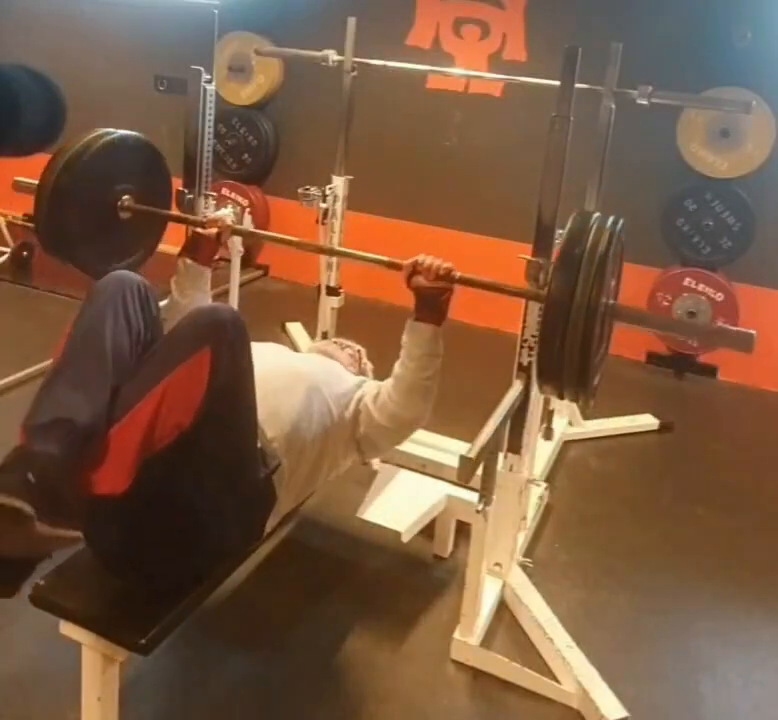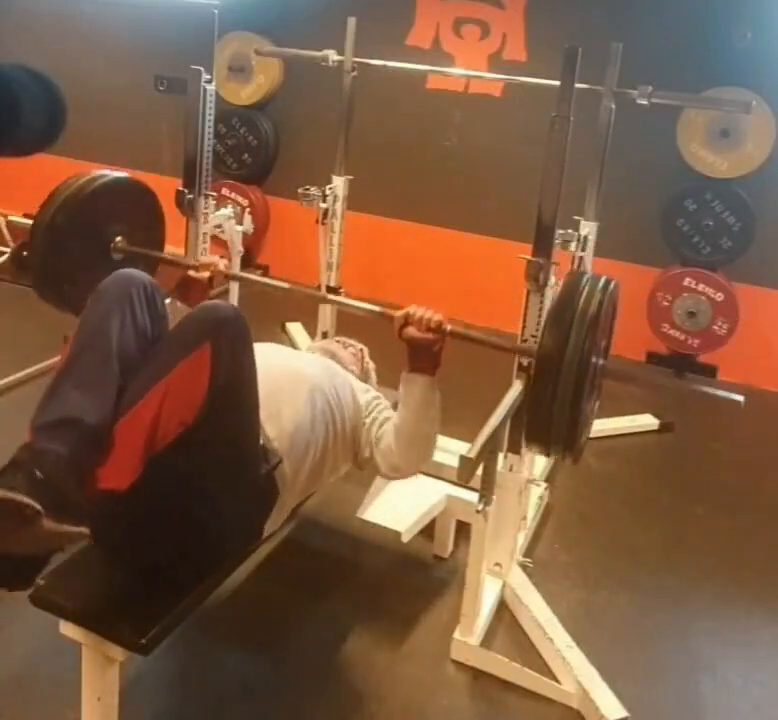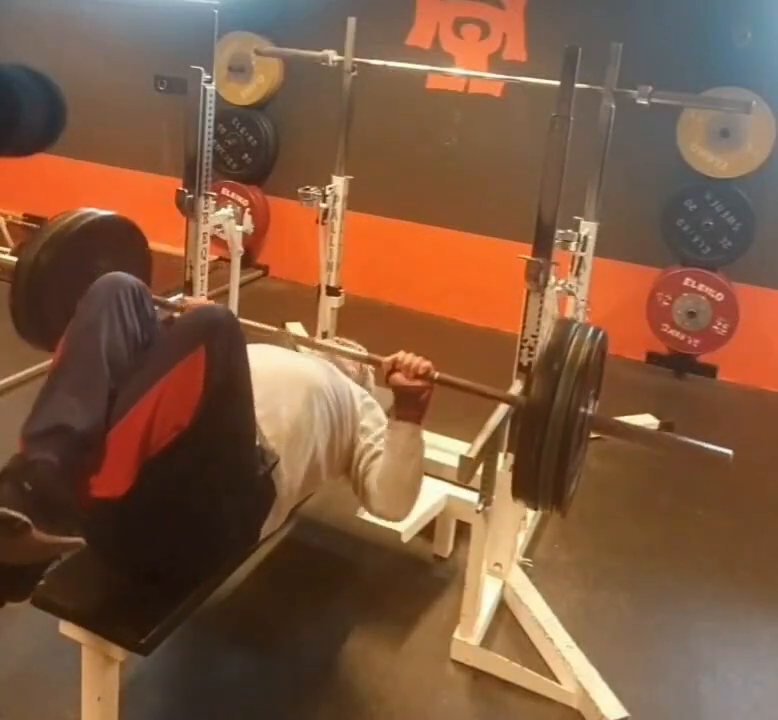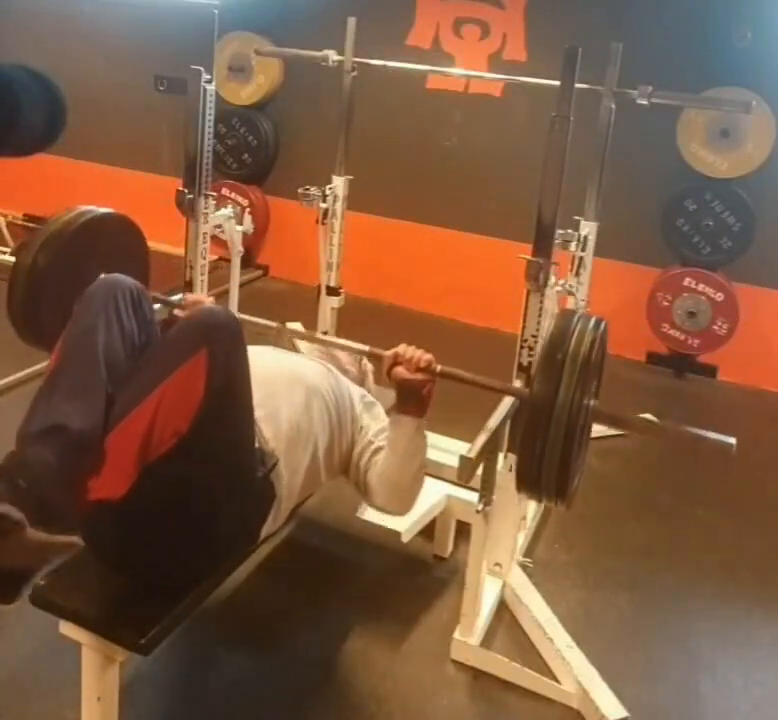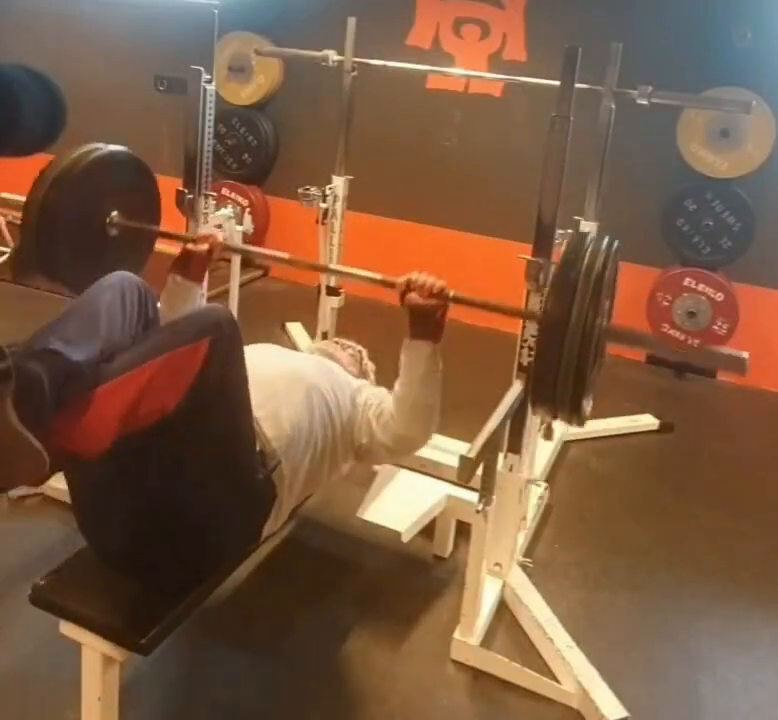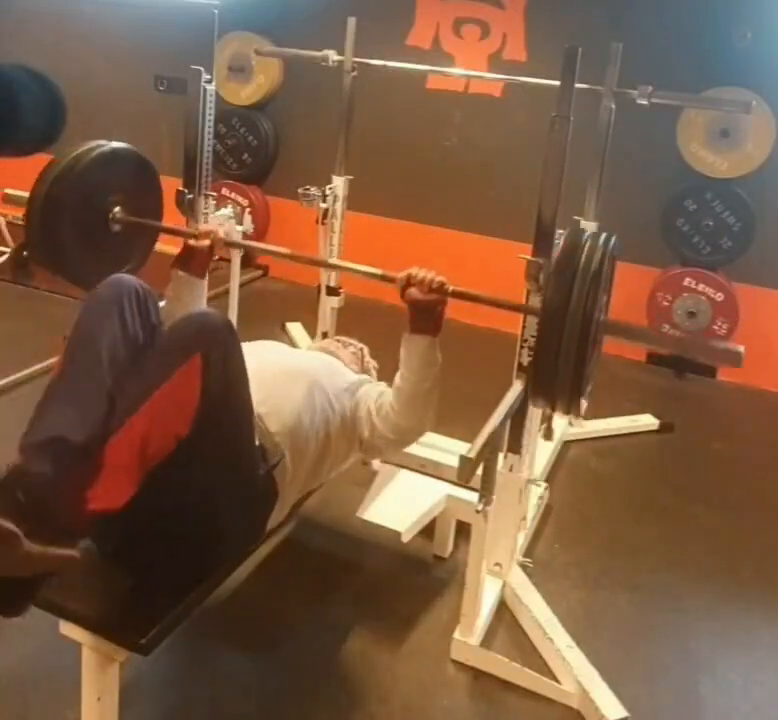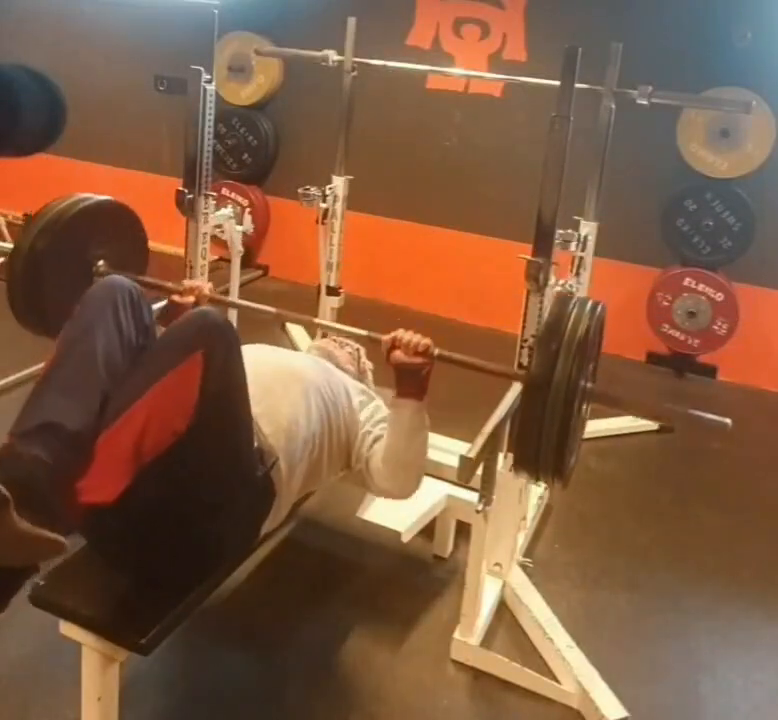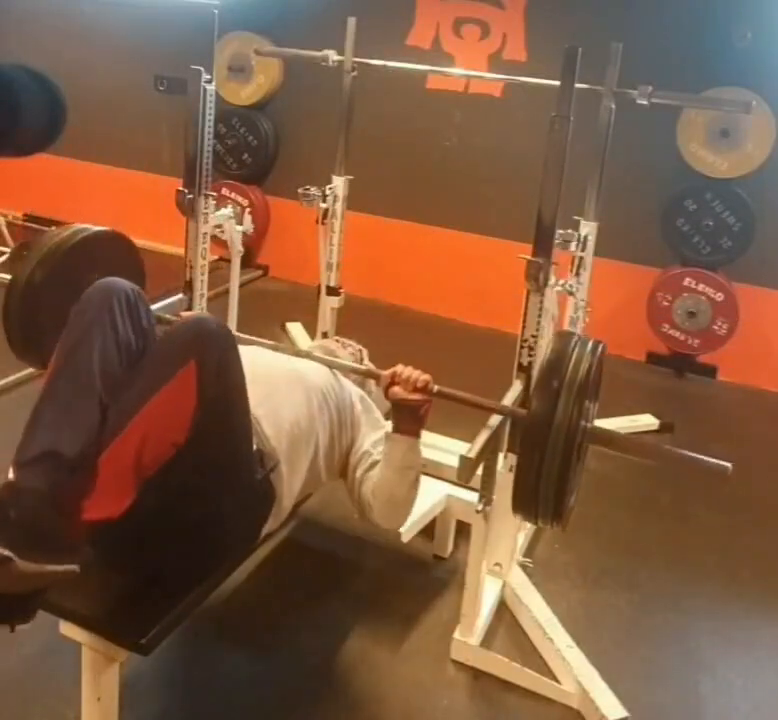
dt=0.3s
person 1, frame 1
left shoulder: (352, 398)
right shoulder: (270, 357)
left elbow: (407, 407)
right elbow: (182, 334)
left wrist: (428, 312)
right wrist: (196, 259)
left hip: (205, 514)
right hip: (129, 487)
left knee: (217, 325)
right knee: (122, 289)
left ankle: (44, 496)
right ankle: (38, 495)
person 1, frame 2
left shoulder: (358, 402)
right shoulder: (275, 358)
left elbow: (405, 456)
right elbow: (176, 372)
left wrist: (421, 363)
right wrist: (191, 301)
left hip: (212, 509)
right hip: (134, 484)
left knee: (219, 322)
right knee: (129, 289)
left ankle: (57, 495)
right ankle: (45, 486)
person 1, frame 3
left shoulder: (355, 407)
right shoulder: (269, 363)
left elbow: (392, 499)
right elbow: (167, 390)
left wrist: (409, 410)
right wrist: (176, 338)
left hip: (210, 503)
right hip: (132, 482)
left knee: (211, 324)
right knee: (117, 291)
left ankle: (53, 504)
right ankle: (37, 494)
person 1, frame 4
left shoulder: (355, 409)
right shoulder: (267, 362)
left elbow: (395, 493)
right elbow: (168, 381)
left wrist: (411, 405)
right wrist: (177, 334)
left hip: (207, 510)
left knee: (212, 326)
right knee: (116, 293)
left ankle: (45, 503)
person 1, frame 5
left shoulder: (355, 400)
right shoulder: (266, 359)
left elbow: (407, 429)
right elbow: (173, 344)
left wrist: (424, 332)
right wrist: (188, 272)
left hip: (199, 514)
left knee: (211, 326)
right knee: (124, 291)
person 1, frame 6
left shoulder: (358, 396)
right shoulder: (272, 357)
left elbow: (406, 419)
right elbow: (177, 348)
left wrist: (422, 323)
right wrist: (190, 266)
left hip: (210, 507)
left knee: (206, 330)
right knee: (122, 294)
left ankle: (41, 520)
right ankle: (39, 504)
person 1, frame 7
left shoulder: (354, 404)
right shoulder: (265, 360)
left elbow: (397, 476)
right elbow: (164, 376)
left wrist: (410, 389)
right wrist: (173, 323)
left hip: (211, 501)
right hip: (130, 481)
left knee: (207, 330)
right knee: (115, 294)
left ankle: (42, 507)
person 1, frame 8
left shoulder: (353, 408)
right shoulder: (267, 360)
left elbow: (387, 507)
right elbow: (159, 388)
left wrist: (407, 422)
right wrist: (172, 344)
left hip: (212, 502)
right hip: (133, 478)
left knee: (203, 335)
right knee: (114, 297)
left ankle: (42, 535)
